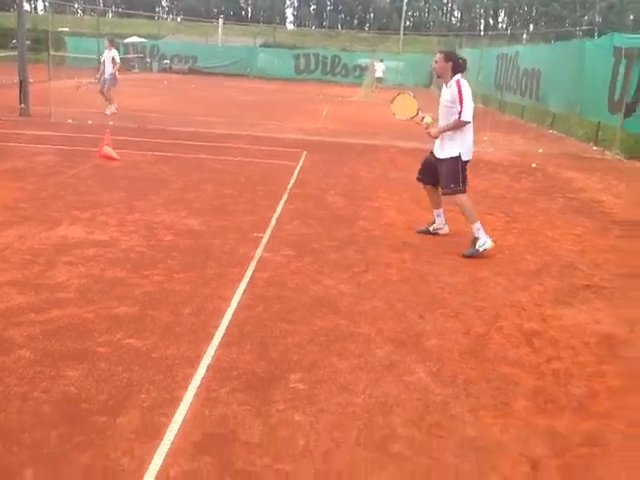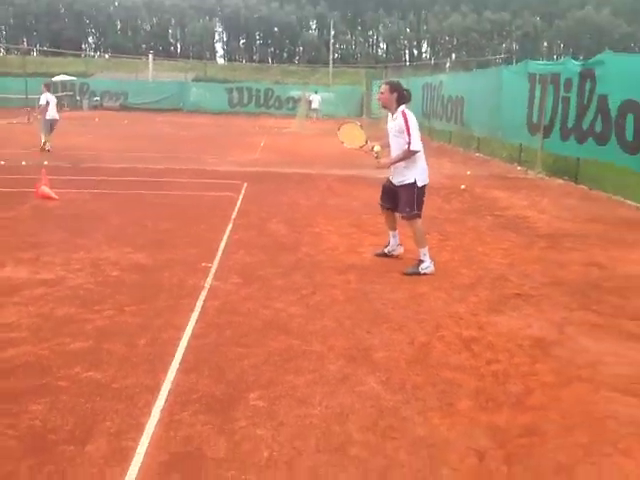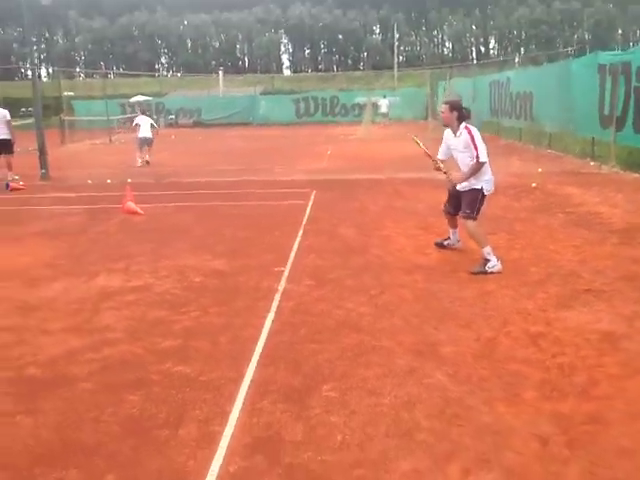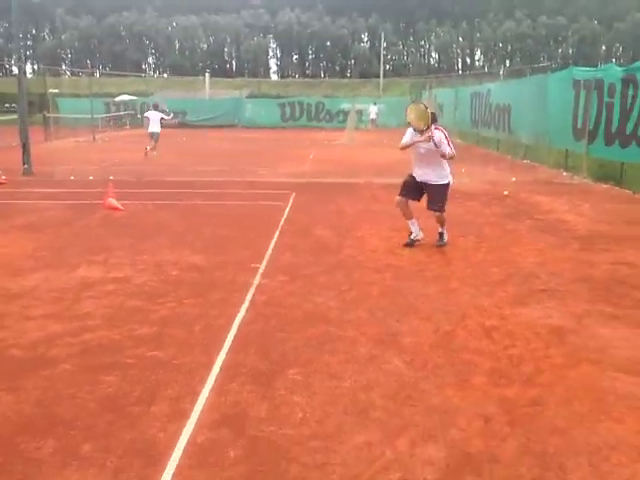
dt=0.4s
person 1, frame 1
left shoulder: (460, 85)
right shoulder: (447, 86)
left elbow: (465, 118)
left wrist: (439, 130)
right wrist: (433, 122)
left hip: (455, 150)
right hip: (443, 147)
left knee: (457, 192)
right knee: (428, 182)
left ankle: (482, 239)
right ankle: (439, 224)
person 1, frame 2
left shoulder: (406, 117)
right shoulder: (391, 117)
left elbow: (414, 148)
left wrist: (389, 161)
left hip: (412, 176)
right hip: (397, 174)
left knee: (411, 217)
right knee: (386, 207)
left ankle: (426, 262)
right ankle: (394, 246)
person 1, frame 3
left shoulder: (469, 133)
right shoulder: (447, 134)
left elbow: (481, 162)
right elbow: (443, 157)
left wrist: (462, 177)
left hip: (478, 183)
right hip: (463, 182)
left knee: (468, 221)
right knee: (449, 211)
left ankle: (492, 261)
right ankle: (454, 240)
person 1, frame 4
left shoulder: (440, 134)
right shoulder: (412, 131)
left elbow: (452, 154)
right elbow: (402, 146)
left wrist: (446, 155)
right wrist: (419, 139)
left hip: (439, 178)
right hip: (418, 175)
left knee: (437, 212)
right knee: (400, 200)
left ankle: (442, 232)
right ankle: (416, 233)
